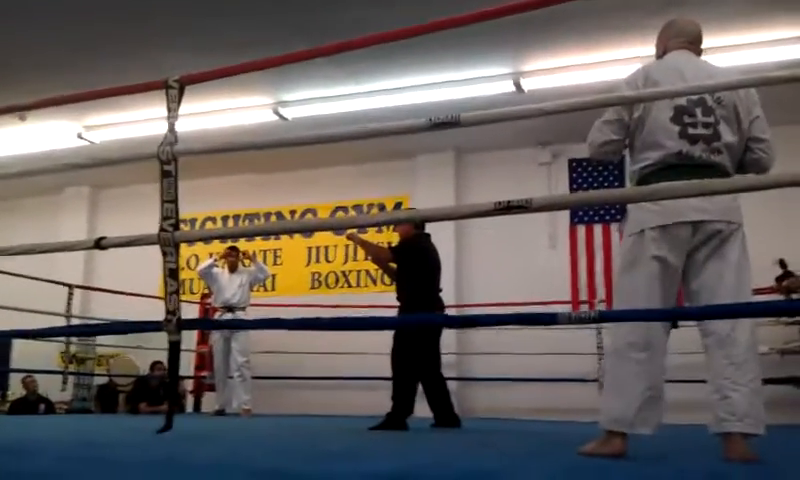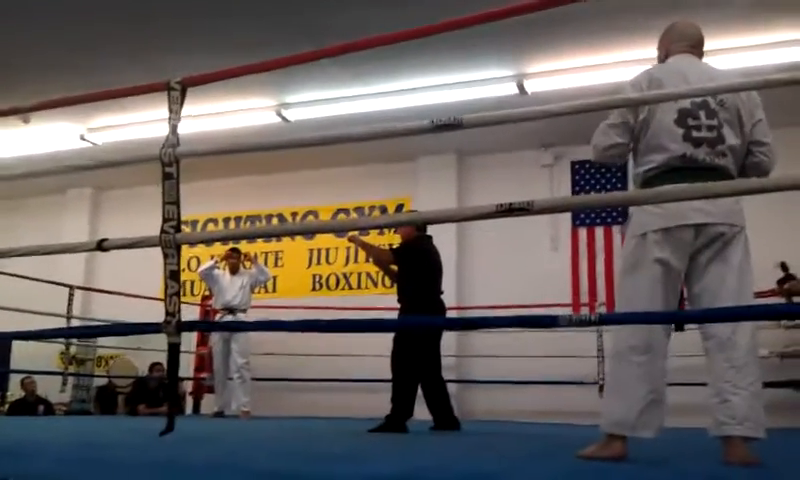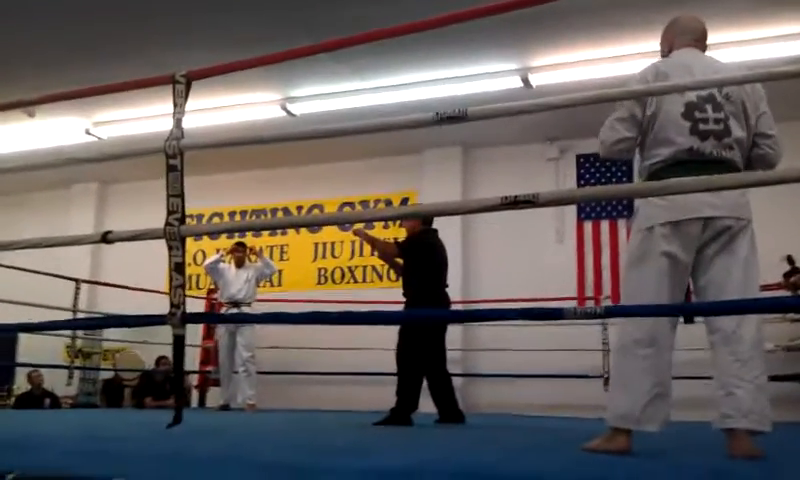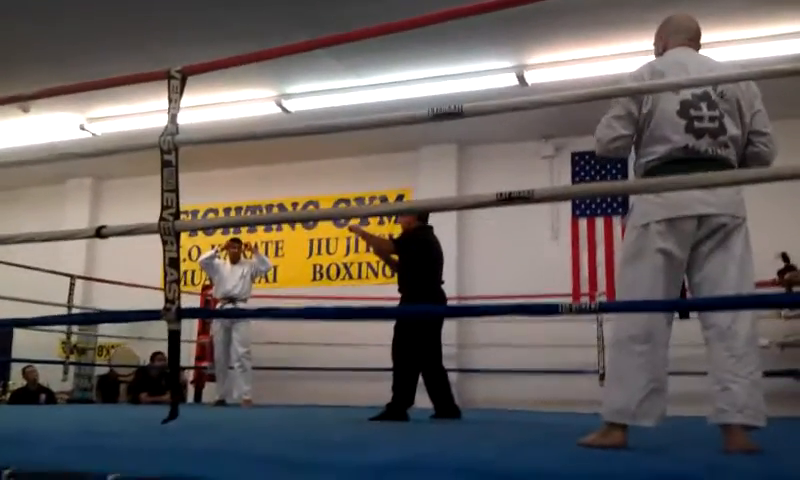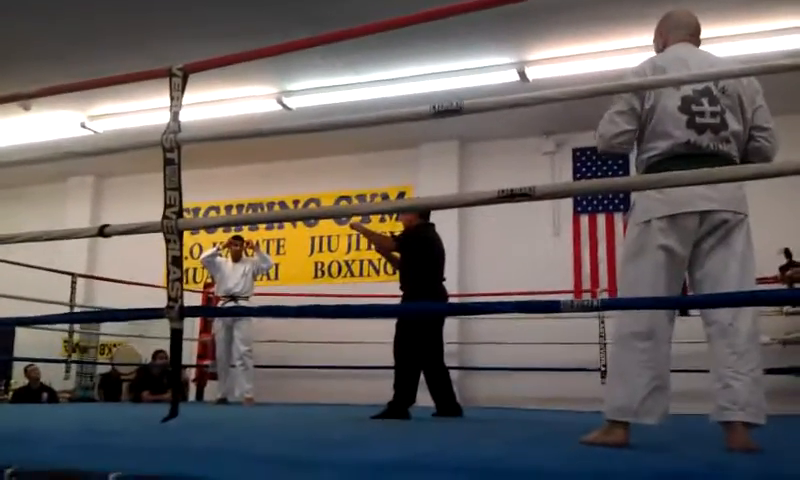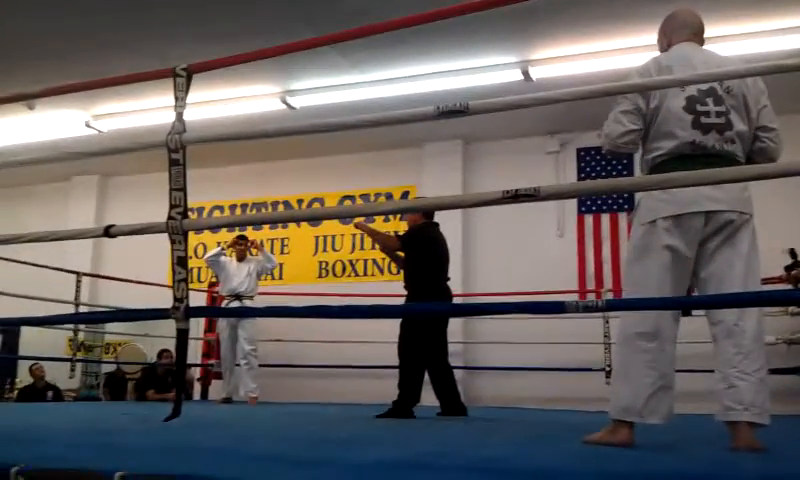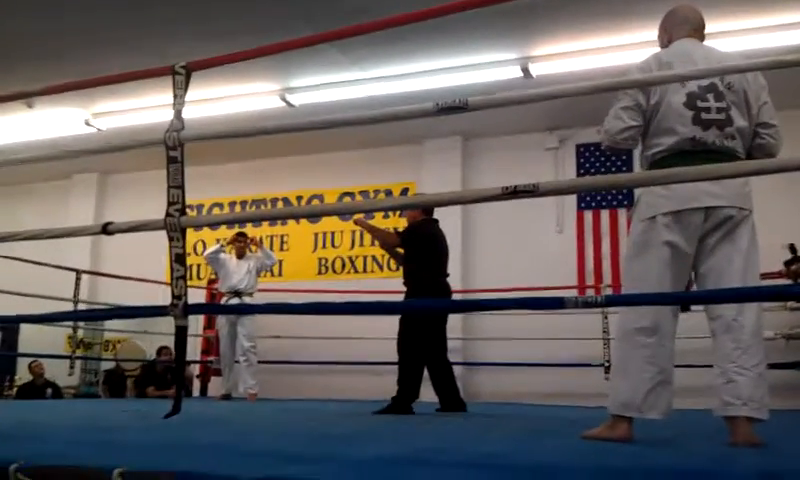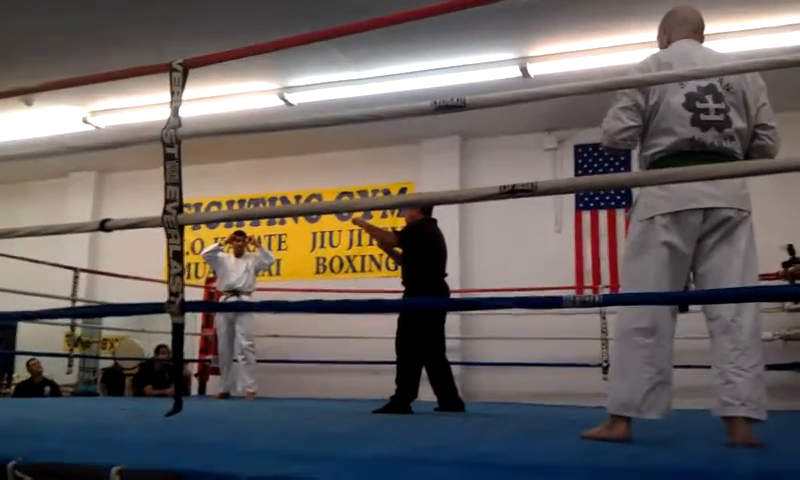
dt=0.1s
person 1, frame 1
left shoulder: (641, 79)
right shoulder: (736, 85)
left elbow: (601, 146)
right elbow: (761, 158)
left hip: (659, 206)
right hip: (718, 207)
left knee: (638, 321)
right knee: (729, 320)
left ankle: (616, 433)
right ankle: (736, 435)
person 1, frame 2
left shoulder: (645, 83)
right shoulder: (739, 88)
left elbow: (605, 149)
right elbow: (762, 161)
left hip: (662, 209)
right hip: (721, 210)
left knee: (639, 323)
right knee: (730, 325)
left ankle: (617, 436)
right ankle: (736, 439)
person 1, frame 3
left shoulder: (651, 76)
right shoulder: (743, 81)
left elbow: (613, 144)
right elbow: (768, 153)
left hip: (669, 203)
right hip: (727, 203)
left knee: (645, 315)
right knee: (736, 317)
left ankle: (622, 429)
right ankle: (741, 432)
person 1, frame 4
left shoulder: (645, 76)
right shoulder: (738, 81)
left elbow: (609, 143)
right elbow: (762, 151)
left hip: (664, 200)
right hip: (722, 200)
left knee: (641, 313)
right knee: (730, 314)
left ankle: (617, 425)
right ankle: (737, 427)
person 1, frame 5
left shoulder: (647, 71)
right shoulder: (739, 76)
left elbow: (611, 139)
right elbow: (764, 146)
left hip: (666, 197)
right hip: (724, 197)
left knee: (643, 310)
right knee: (732, 310)
left ankle: (619, 423)
right ankle: (738, 425)
person 1, frame 6
left shoulder: (651, 71)
right shoulder: (743, 75)
left elbow: (617, 138)
right elbow: (769, 146)
left hip: (671, 197)
right hip: (729, 197)
left knee: (648, 310)
right knee: (738, 311)
left ankle: (624, 422)
right ankle: (743, 424)
person 1, frame 7
left shoulder: (651, 67)
right shoulder: (744, 71)
left elbow: (617, 135)
right elbow: (768, 142)
left hip: (671, 193)
right hip: (729, 193)
left knee: (647, 306)
right knee: (737, 305)
left ankle: (623, 417)
right ankle: (741, 419)
person 1, frame 8
left shoulder: (650, 68)
right shoulder: (743, 72)
left elbow: (616, 135)
right elbow: (767, 144)
left hip: (669, 193)
right hip: (728, 193)
left knee: (645, 306)
right knee: (735, 307)
left ankle: (621, 418)
right ankle: (740, 420)
person 2, frame 1
left shoulder: (415, 245)
right shoulder: (423, 247)
left elbow: (385, 254)
right elbow: (407, 277)
left wrist: (358, 240)
right wrist: (383, 266)
left hip: (417, 313)
right hip: (427, 313)
left knee: (405, 364)
right knee: (427, 367)
left ankle: (398, 417)
right ankle: (446, 417)
person 2, frame 2
left shoulder: (416, 247)
right shoulder: (424, 249)
left elbow: (387, 255)
right elbow: (408, 279)
left wrist: (359, 242)
right wrist: (384, 268)
left hip: (418, 315)
right hip: (429, 314)
left knee: (405, 367)
right knee: (428, 369)
left ankle: (397, 420)
right ankle: (445, 419)
person 2, frame 3
left shoulder: (421, 240)
right shoulder: (430, 242)
left elbow: (392, 249)
right elbow: (413, 273)
left wrist: (364, 235)
right wrist: (389, 261)
left hip: (423, 309)
right hip: (433, 309)
left knee: (410, 361)
right knee: (433, 363)
left ankle: (402, 413)
right ankle: (450, 413)
person 2, frame 4
left shoulder: (417, 236)
right shoulder: (426, 239)
left elbow: (387, 245)
right elbow: (408, 269)
left wrist: (359, 232)
right wrist: (385, 258)
left hip: (418, 304)
right hip: (429, 304)
left knee: (406, 356)
right knee: (429, 359)
left ankle: (398, 408)
right ankle: (446, 408)
person 2, frame 5
left shoulder: (418, 234)
right shoulder: (428, 236)
left elbow: (388, 243)
right elbow: (410, 266)
left wrist: (361, 229)
right wrist: (386, 255)
left hip: (420, 302)
right hip: (431, 302)
left knee: (407, 353)
right knee: (430, 356)
left ankle: (399, 406)
right ankle: (448, 406)
person 2, frame 6
left shoulder: (422, 233)
right shoulder: (432, 236)
left elbow: (393, 242)
right elbow: (414, 266)
left wrist: (365, 228)
right wrist: (390, 254)
left hip: (424, 301)
right hip: (435, 301)
left knee: (412, 353)
right knee: (435, 356)
left ankle: (404, 406)
right ankle: (452, 405)
person 2, frame 7
left shoulder: (422, 230)
right shoulder: (432, 232)
left elbow: (392, 239)
right elbow: (414, 262)
left wrist: (365, 225)
right wrist: (390, 251)
left hip: (424, 297)
right hip: (434, 297)
left knee: (411, 349)
right knee: (434, 352)
left ankle: (403, 402)
right ankle: (452, 402)
person 2, frame 8
left shoulder: (420, 229)
right shoulder: (430, 232)
left elbow: (391, 238)
right elbow: (412, 262)
left wrist: (364, 224)
right wrist: (389, 250)
left hip: (422, 297)
right hip: (433, 297)
left knee: (409, 349)
right knee: (432, 351)
left ankle: (401, 402)
right ankle: (450, 401)
person 3, frame 1
left shoulder: (247, 274)
right shoulder: (217, 274)
left elbow: (265, 274)
right elbow: (201, 270)
left wrist: (252, 259)
right wrist: (217, 258)
left hip: (239, 319)
right hip: (220, 319)
left knee: (241, 363)
right knee: (220, 364)
left ankle: (244, 405)
right ankle: (221, 404)
person 3, frame 2
left shoulder: (248, 275)
right shoulder: (217, 275)
left elbow: (265, 276)
right elbow: (202, 271)
left wrist: (253, 261)
right wrist: (219, 260)
left hip: (239, 321)
right hip: (221, 321)
left knee: (241, 364)
right knee: (219, 367)
left ankle: (243, 406)
right ankle: (220, 406)
person 3, frame 3
left shoulder: (254, 269)
right shoulder: (223, 269)
left elbow: (271, 270)
right elbow: (207, 265)
left wrist: (259, 255)
right wrist: (224, 254)
right hip: (226, 314)
left knee: (246, 358)
right knee: (225, 360)
left ankle: (249, 400)
right ankle: (226, 399)
person 3, frame 4
left shoulder: (249, 265)
right shoulder: (218, 265)
left elbow: (266, 266)
right elbow: (202, 261)
left wrist: (254, 251)
right wrist: (219, 250)
right hip: (221, 310)
left knee: (242, 353)
right knee: (220, 355)
left ankle: (245, 395)
right ankle: (222, 395)
person 3, frame 5
left shoulder: (251, 263)
right shoulder: (220, 263)
left elbow: (268, 264)
right elbow: (204, 259)
left wrist: (256, 249)
right wrist: (221, 248)
right hip: (223, 308)
left knee: (243, 351)
right knee: (222, 354)
left ankle: (247, 393)
right ankle: (223, 393)
person 3, frame 6
left shoulder: (255, 263)
right shoulder: (224, 263)
left elbow: (272, 264)
right elbow: (208, 258)
left wrist: (260, 249)
right wrist: (225, 247)
left hip: (246, 308)
right hip: (227, 307)
left knee: (248, 350)
right knee: (226, 353)
left ankle: (251, 392)
right ankle: (228, 392)
person 3, frame 7
left shoulder: (255, 260)
right shoulder: (224, 260)
left elbow: (272, 261)
right elbow: (208, 255)
left wrist: (260, 246)
right wrist: (225, 244)
left hip: (245, 305)
right hip: (227, 304)
left knee: (247, 347)
right knee: (226, 349)
left ankle: (250, 389)
right ankle: (227, 389)
person 3, frame 8
left shoulder: (253, 259)
right shoulder: (222, 258)
left elbow: (270, 260)
right elbow: (206, 254)
left wrist: (258, 245)
right wrist: (223, 243)
right hip: (225, 304)
left knee: (245, 346)
right knee: (224, 348)
left ankle: (249, 388)
right ankle: (225, 387)
